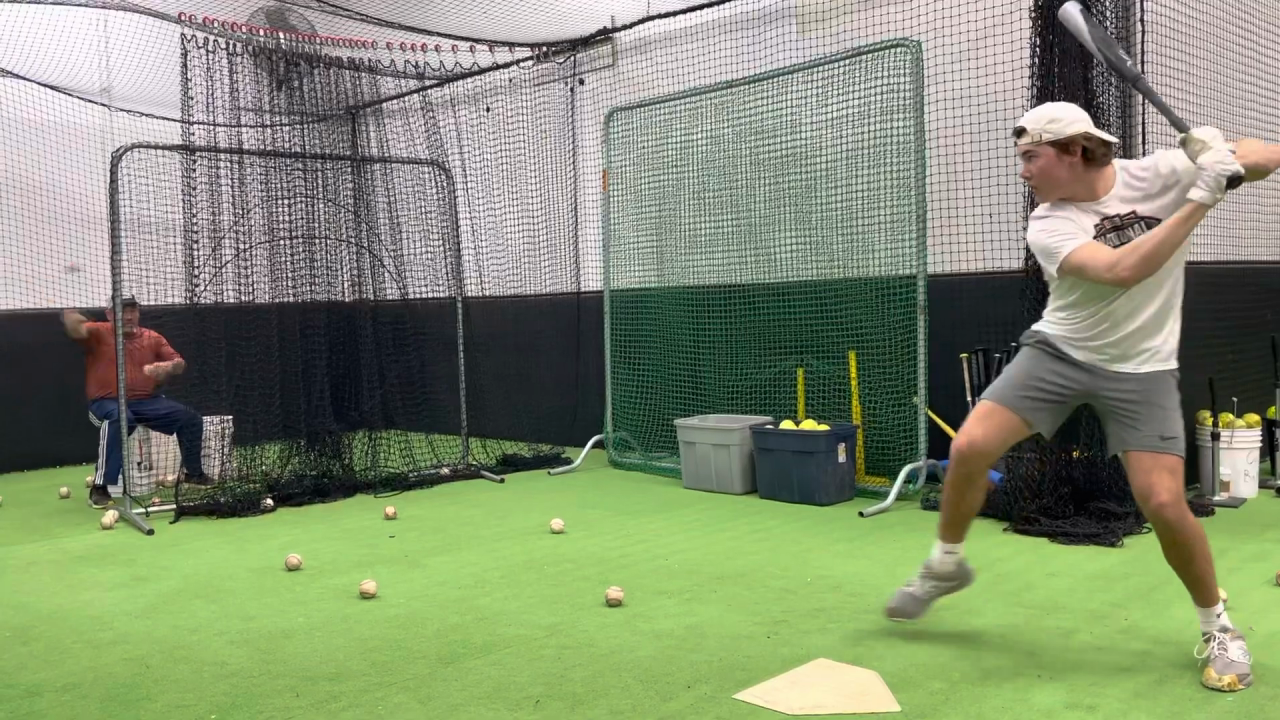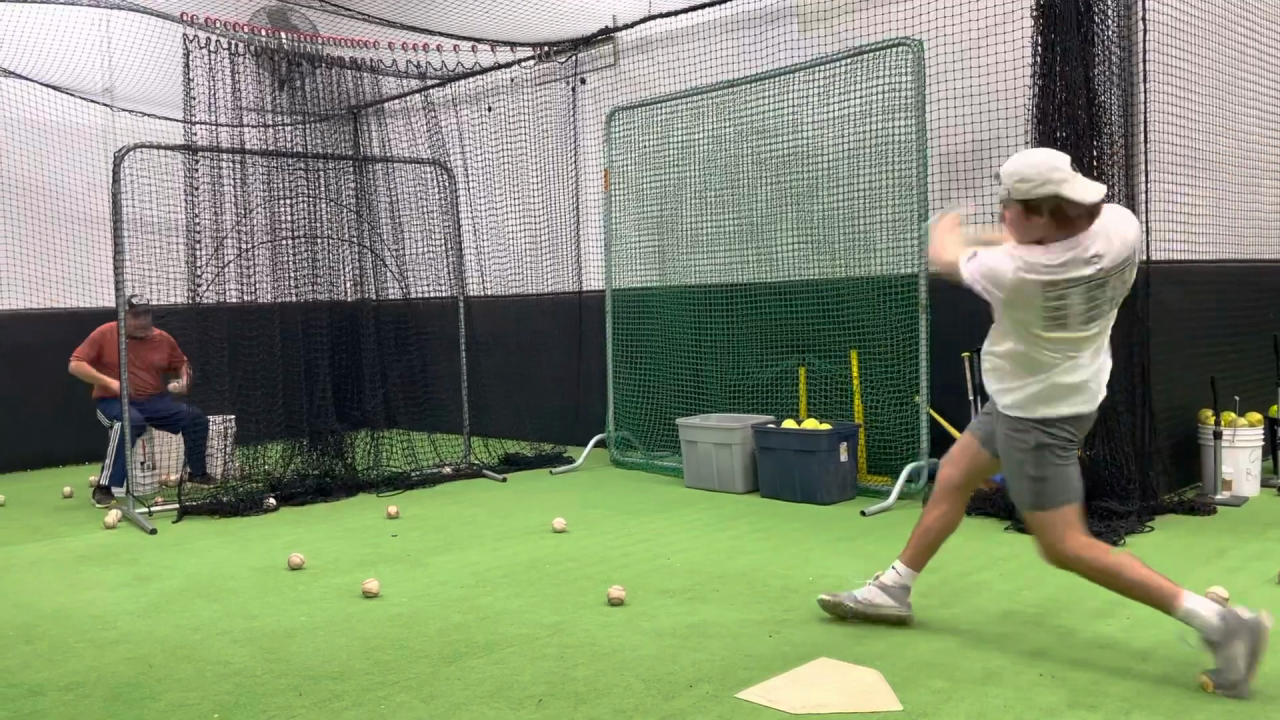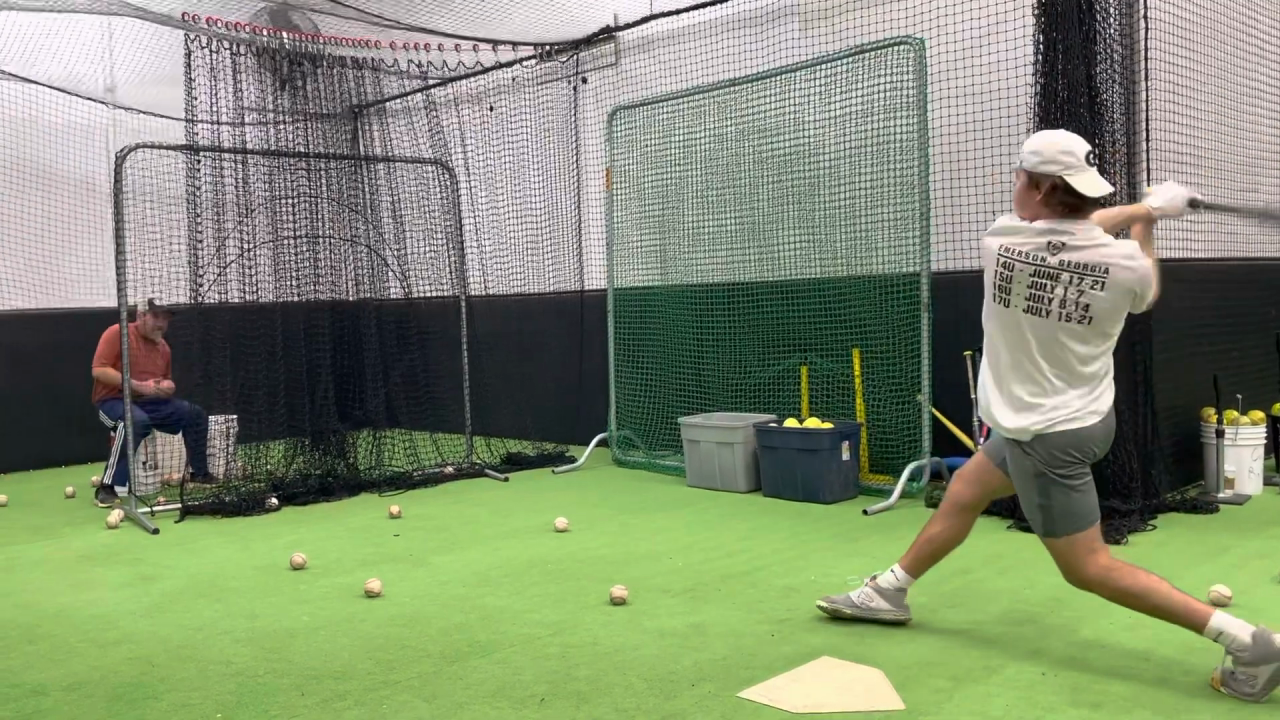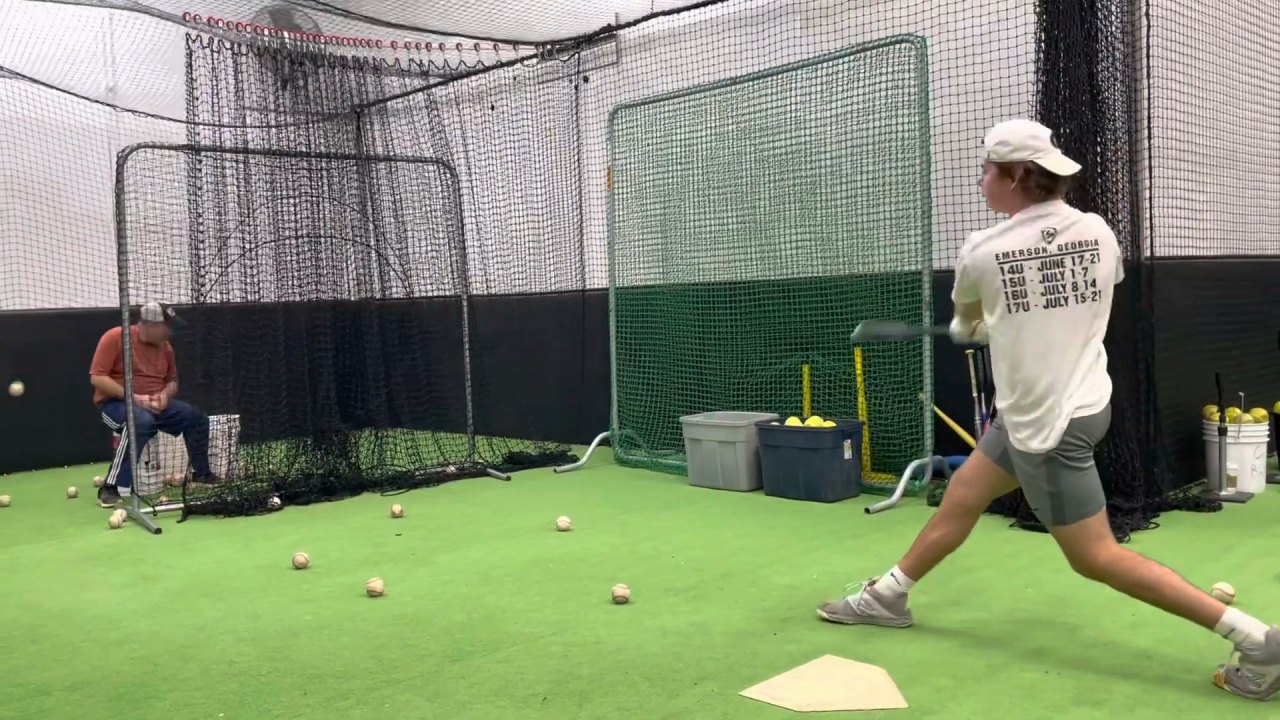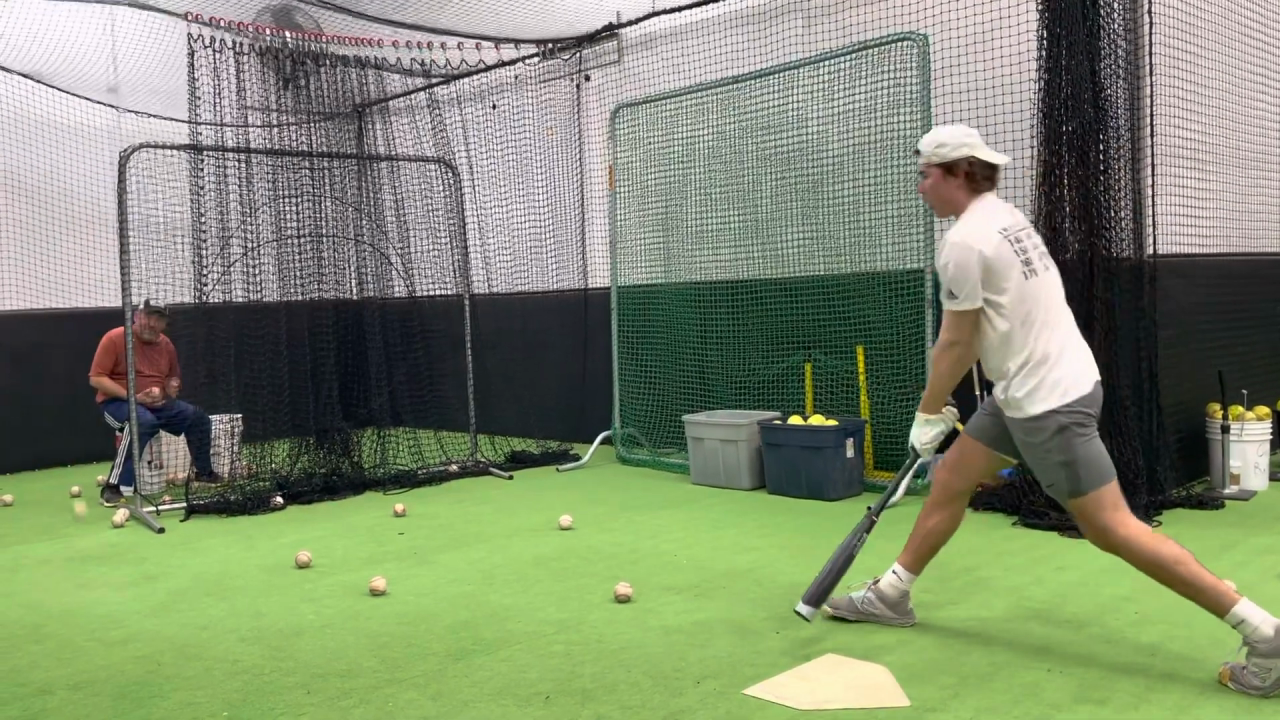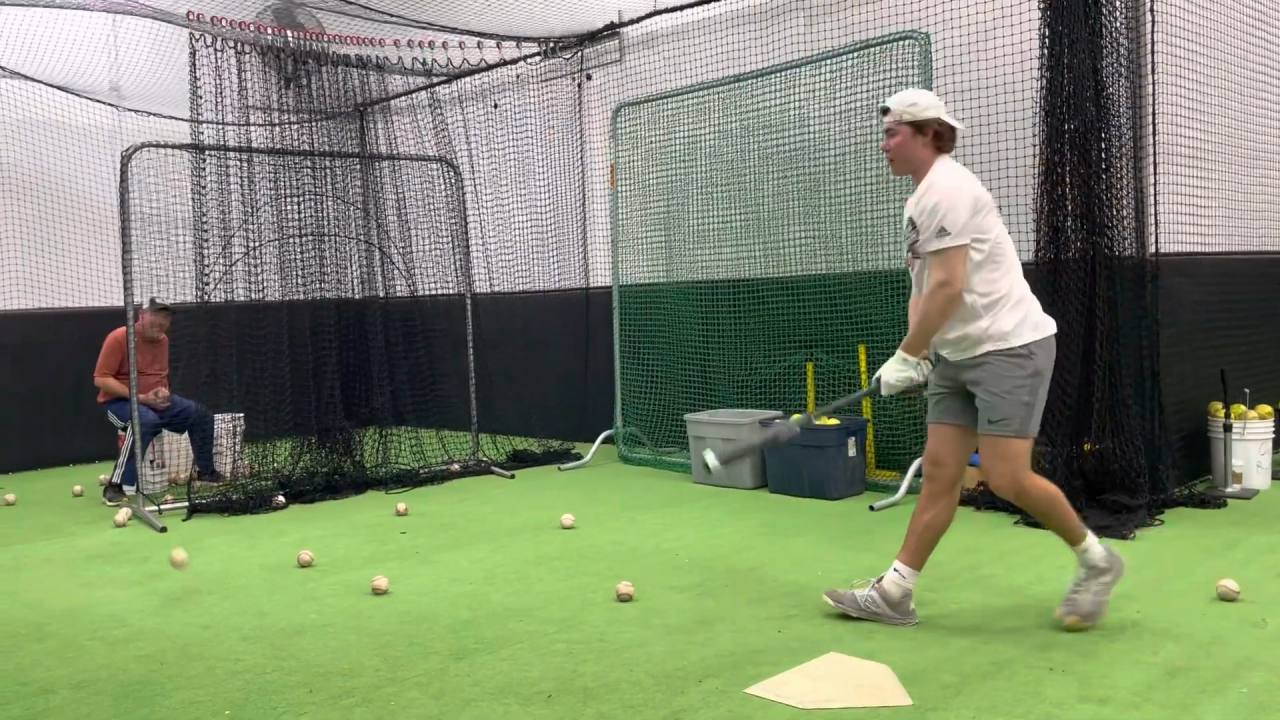
dt=0.5s
person 1, frame 1
left shoulder: (1159, 175)
right shoulder: (1047, 227)
right elbow: (1122, 271)
left wrist: (1222, 163)
right wrist: (1196, 202)
left hip: (1140, 367)
right hip: (1059, 351)
left knee: (1165, 504)
right knee: (970, 449)
left ankle: (1217, 626)
right ankle: (943, 564)
person 1, frame 2
left shoulder: (1017, 273)
right shoulder: (1121, 226)
left elbow: (946, 260)
left wrist: (948, 224)
left hip: (1035, 411)
right hip: (1049, 396)
left knee: (1065, 546)
right knee: (950, 477)
left ankle: (1222, 623)
right ankle: (891, 589)
person 1, frame 3
left shoulder: (999, 240)
right shoulder: (1127, 262)
right elbow: (1142, 302)
left wrist: (1141, 205)
right wrist: (1145, 221)
left hip: (1044, 432)
right hip: (1079, 416)
left knee: (1086, 568)
right knee: (961, 495)
right ankle: (886, 590)
person 1, frame 4
left shoulder: (982, 252)
right shoulder: (1097, 231)
left elbow: (965, 314)
left wrist: (966, 327)
left hip: (1048, 423)
right hip: (1047, 407)
left knee: (1095, 557)
right knee: (962, 495)
right ankle: (888, 595)
person 1, frame 5
left shoulder: (963, 240)
right shoulder: (1001, 218)
left elbow: (954, 343)
left wrist: (928, 413)
right wrist: (941, 403)
left hip: (1052, 400)
right hip: (1021, 390)
left knee: (1113, 530)
right knee: (949, 479)
right ankle: (890, 593)
person 1, frame 6
left shoulder: (947, 187)
right shoulder: (929, 193)
left elbow: (948, 286)
left wrist: (907, 356)
right wrist: (918, 356)
left hip: (1011, 346)
right hip: (960, 353)
left knee: (1007, 478)
right knee: (938, 475)
left ankle: (1096, 557)
right ankle: (893, 591)
person 2, frame 1
left shoulder: (152, 338)
right shoulder: (98, 332)
left elbow: (179, 363)
right elbow: (78, 330)
left wrist: (168, 366)
right wrist: (72, 321)
left hip: (146, 402)
right hip: (107, 402)
left knee: (189, 418)
right knee: (117, 420)
left ankle: (193, 474)
right ankle: (101, 487)
person 2, frame 2
left shoulder: (163, 339)
right shoulder: (105, 334)
left elbow: (182, 364)
right elbow: (75, 365)
left wrist: (183, 381)
right wrist: (108, 382)
left hip: (154, 401)
right hip: (114, 401)
left knee: (195, 418)
right knee: (132, 421)
left ankle: (197, 473)
right ankle: (105, 487)
person 2, frame 3
left shoulder: (163, 347)
right shoulder: (117, 333)
left elbow: (166, 382)
right elbow: (99, 370)
left wrist: (168, 387)
right wrist: (139, 385)
left hip: (151, 402)
right hip: (114, 400)
left knee: (195, 415)
right knee: (136, 421)
left ankle: (199, 473)
right ankle: (109, 486)
person 2, frame 4
left shoulder: (165, 347)
right shoulder: (115, 337)
left elbow: (172, 380)
right elbow: (97, 377)
left wrist: (164, 395)
right wrist: (134, 398)
left hip: (154, 404)
right hip: (115, 401)
left knee: (196, 417)
right knee: (142, 422)
left ankle: (201, 473)
right ankle: (111, 487)
person 2, frame 5
left shoulder: (166, 344)
right shoulder: (115, 339)
left elbow: (173, 376)
right elbow: (96, 379)
left wrist: (173, 388)
right wrist: (134, 397)
left hip: (156, 402)
right hip: (118, 401)
left knee: (198, 418)
right knee: (143, 422)
left ankle: (203, 472)
right ankle: (114, 487)
person 2, frame 6
left shoulder: (163, 340)
right shoulder: (119, 338)
right elbow: (101, 379)
left wrist: (170, 399)
right wrist: (141, 398)
left hip: (157, 401)
right hip: (121, 401)
left knee: (201, 415)
right knee: (147, 421)
left ankle: (206, 471)
right ankle: (117, 486)
